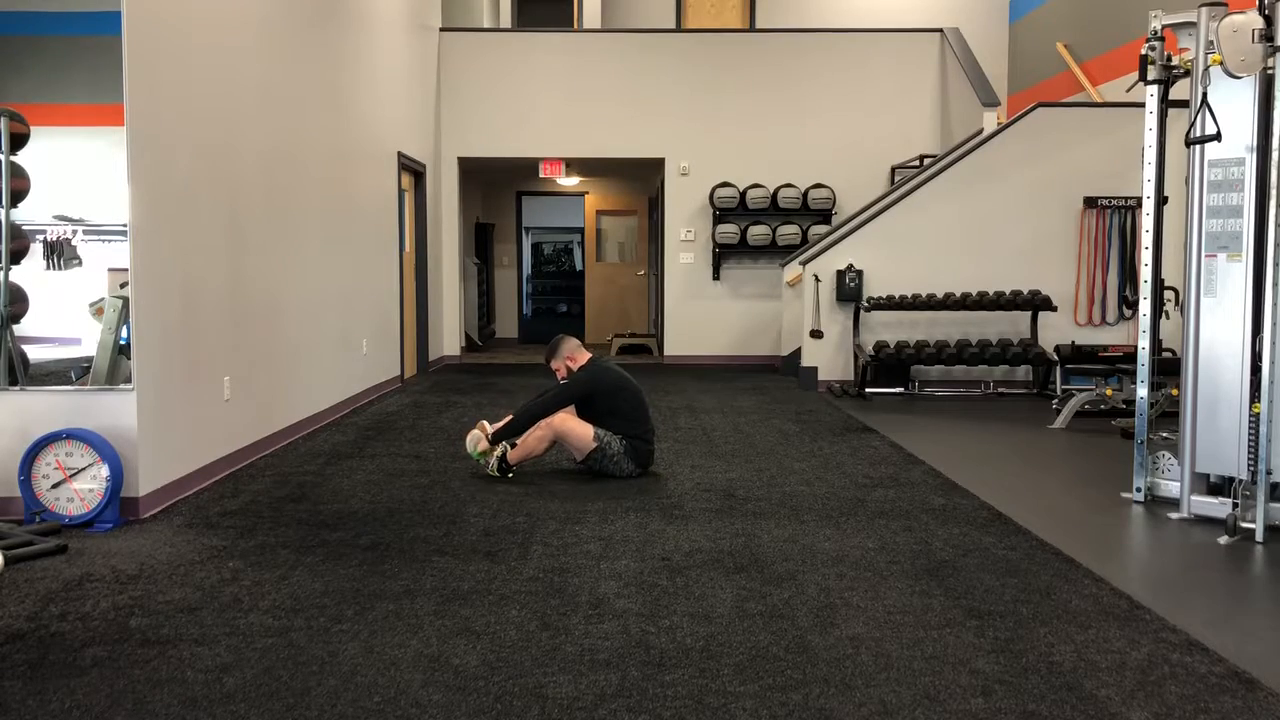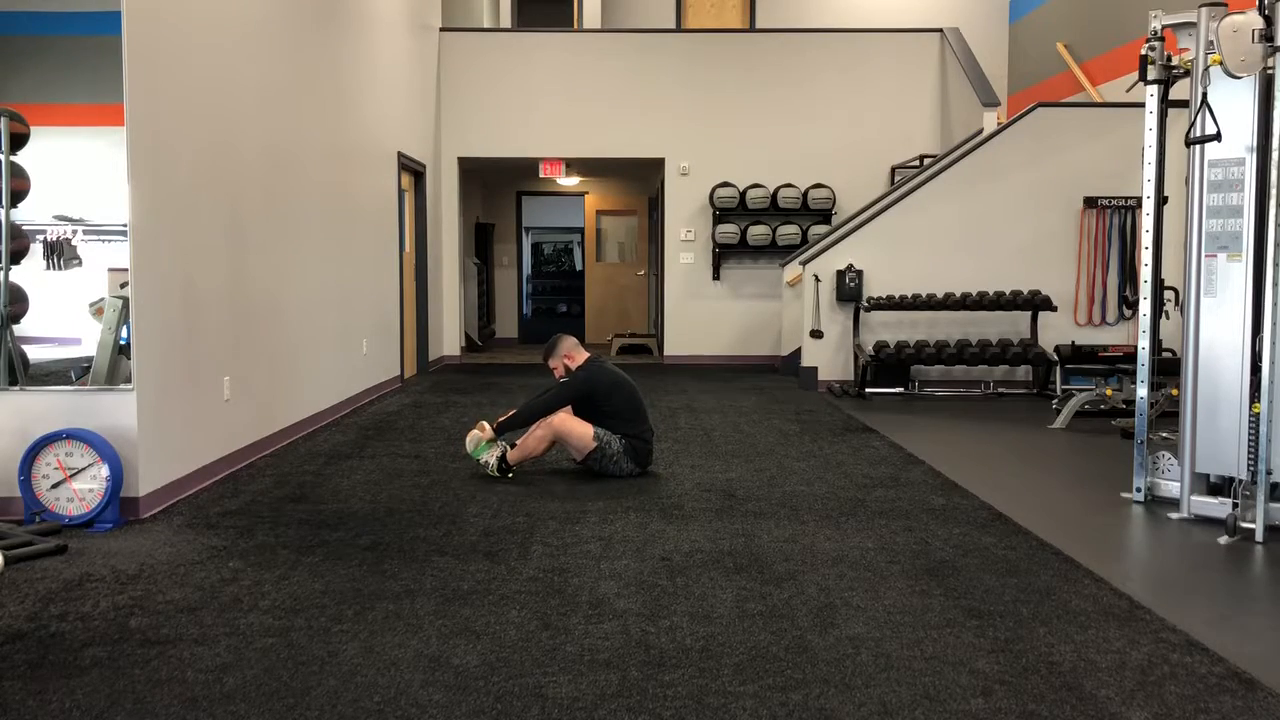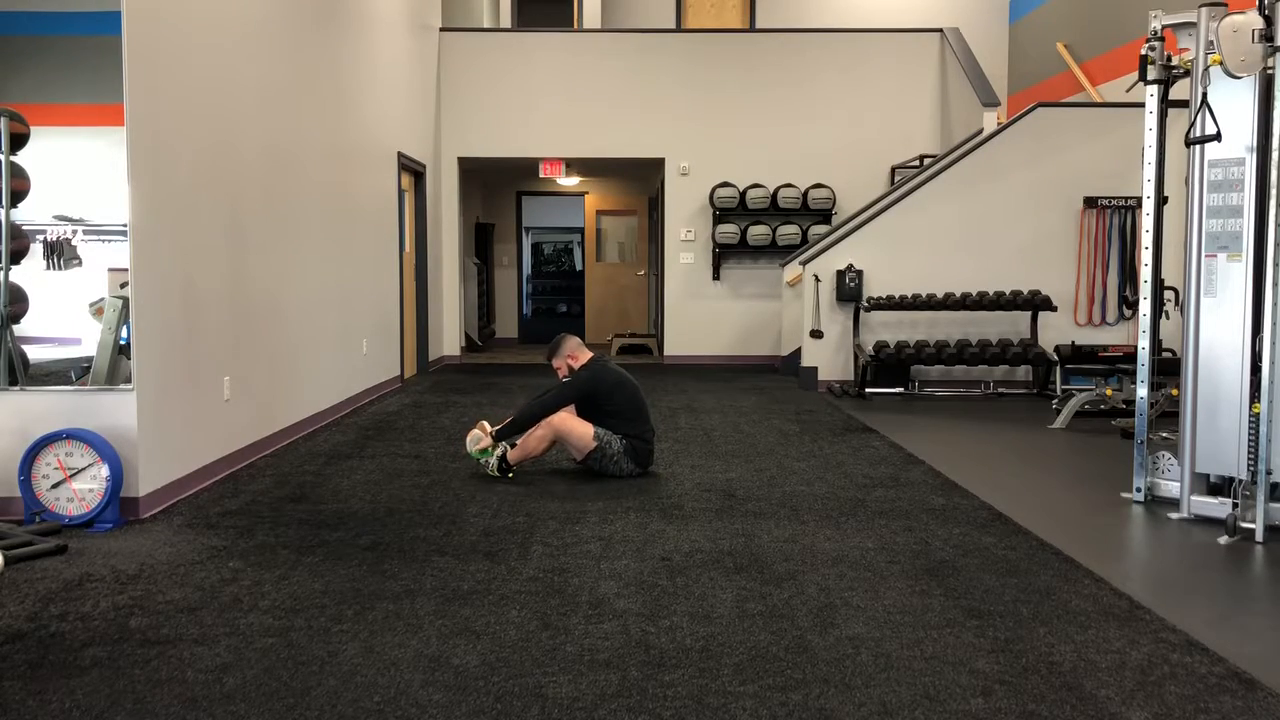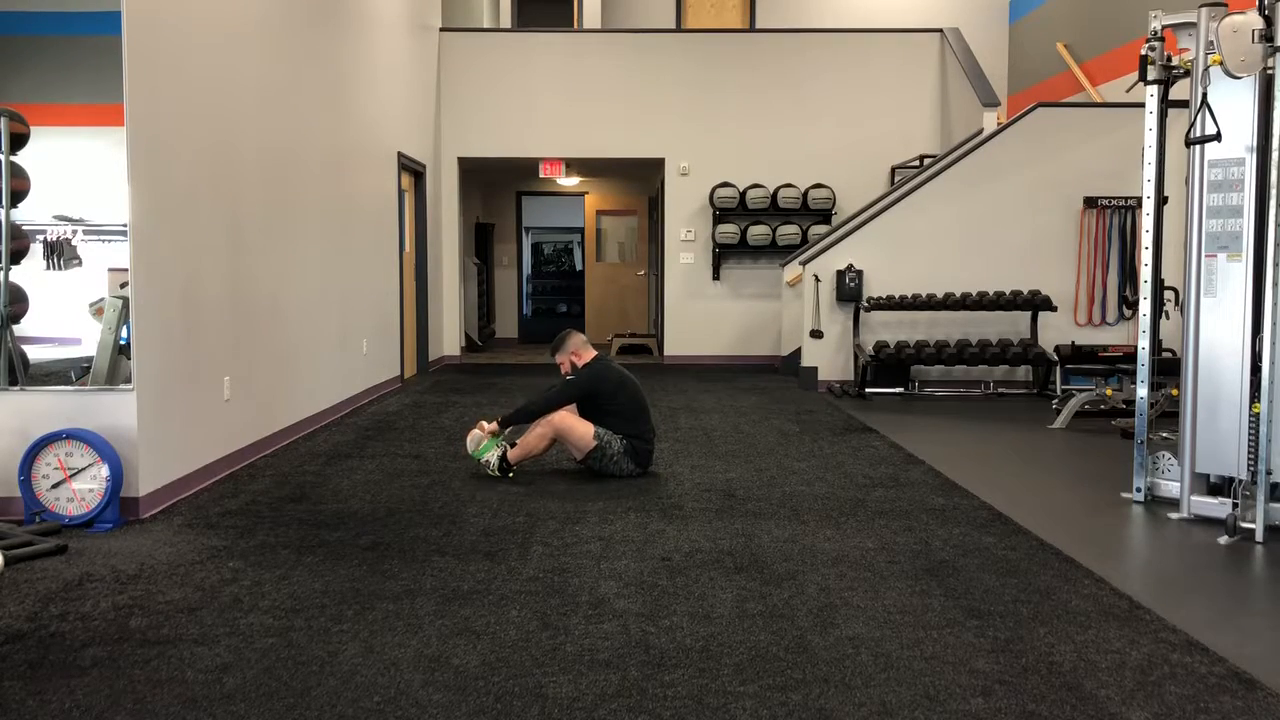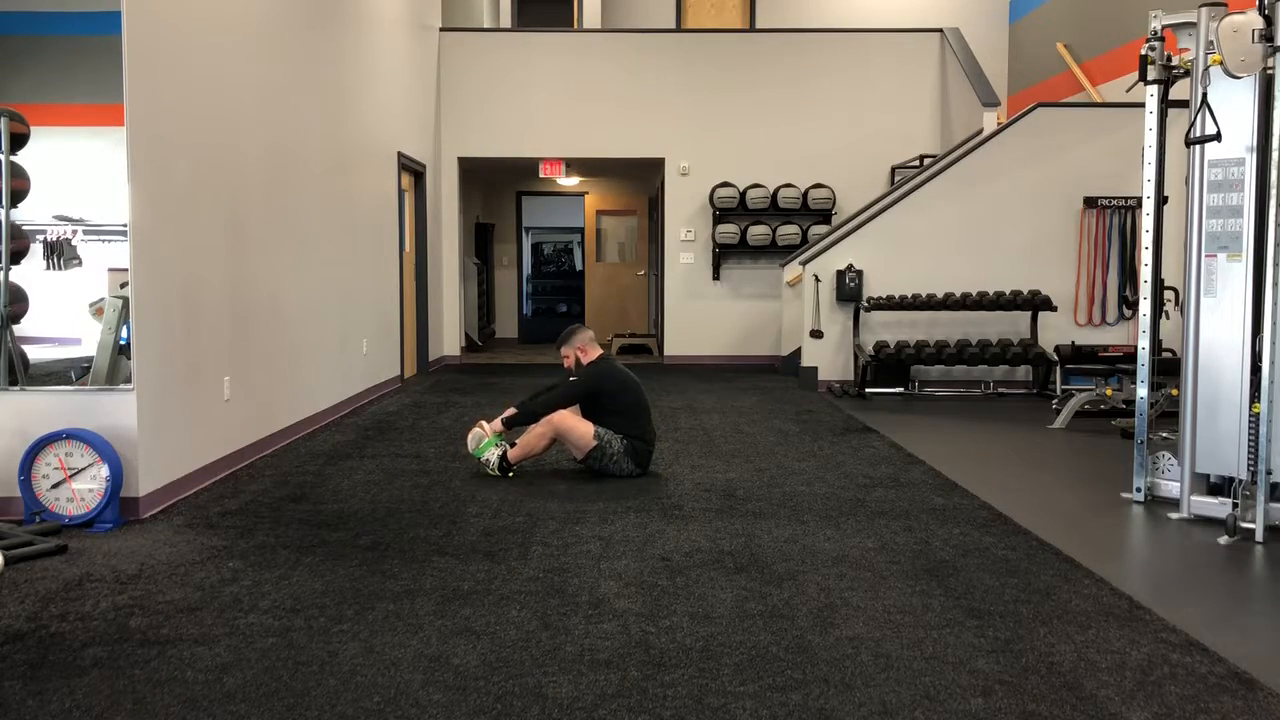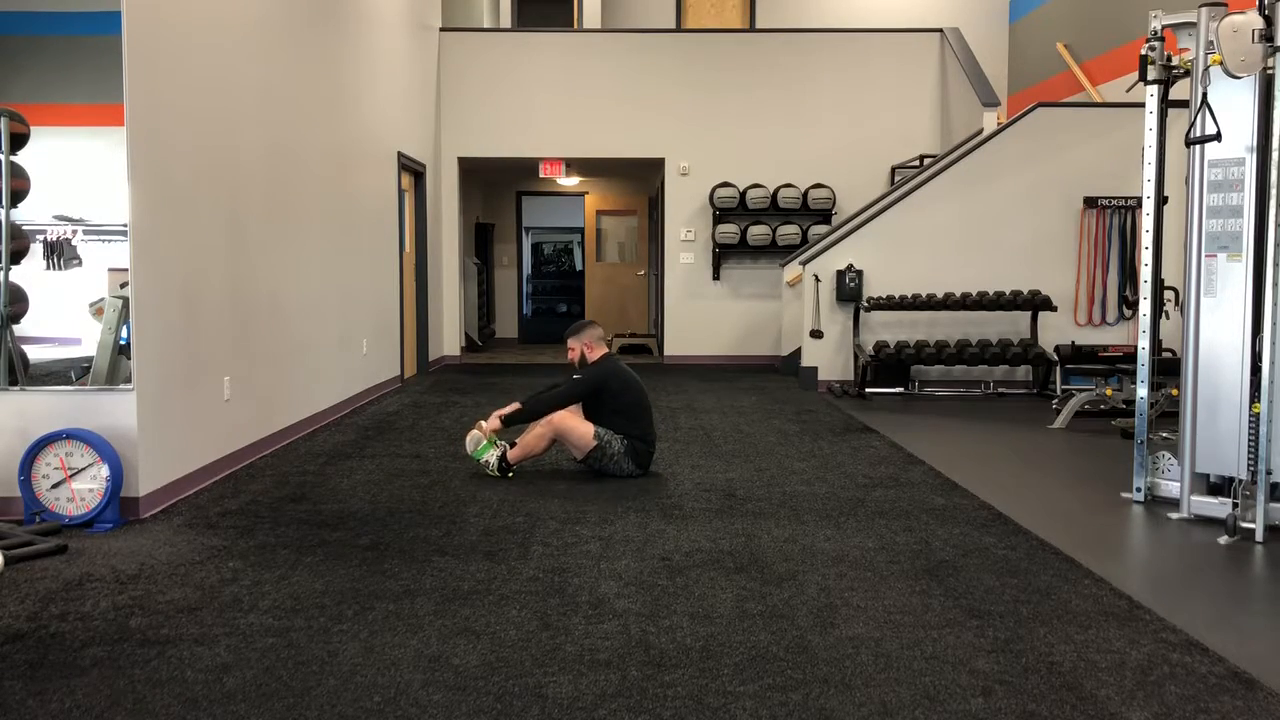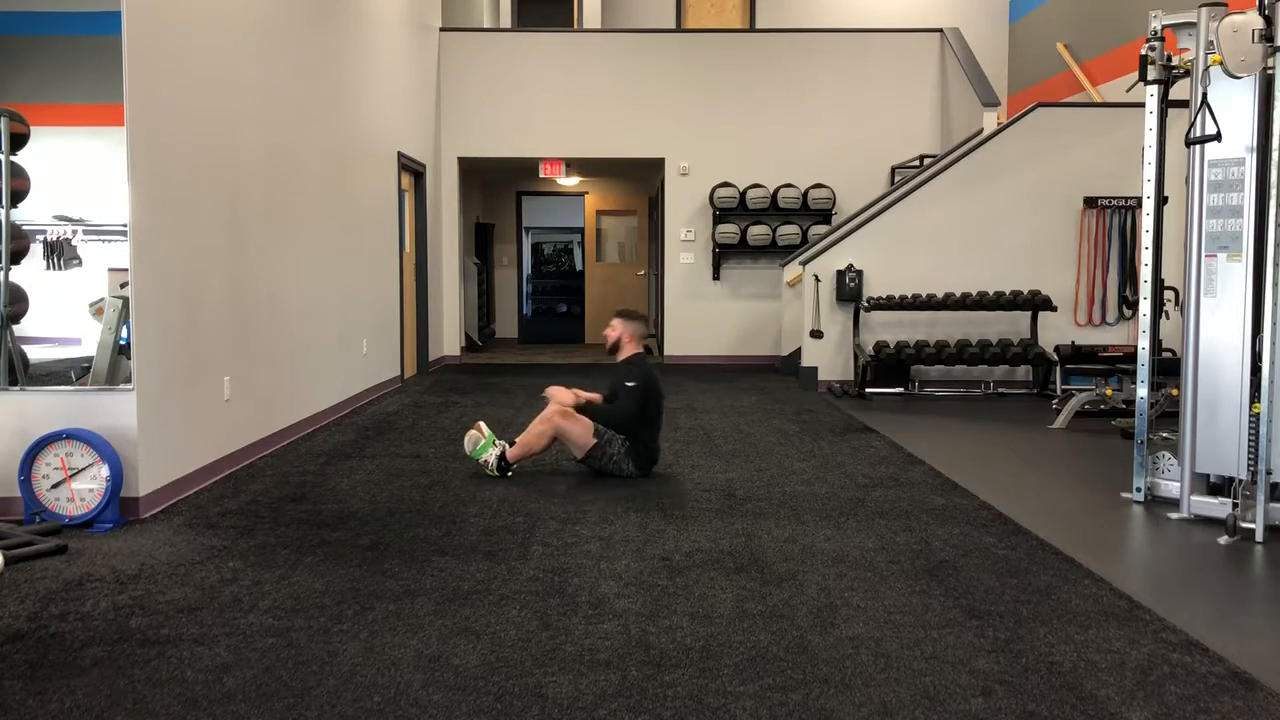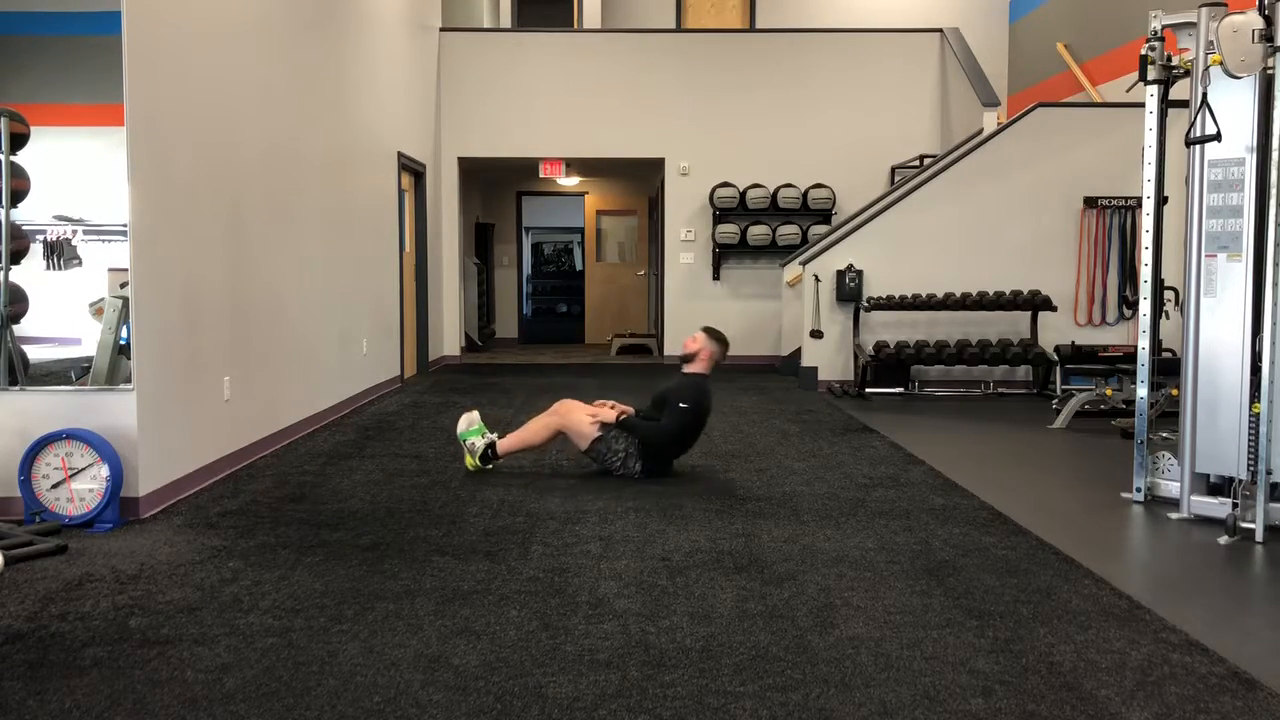
dt=0.4s
person 1, frame 1
left shoulder: (589, 378)
right shoulder: (596, 370)
left elbow: (540, 410)
right elbow: (547, 399)
left wrist: (493, 439)
right wrist: (512, 417)
left hip: (630, 457)
right hip: (624, 447)
left knee: (557, 422)
right knee: (559, 412)
left ankle: (502, 464)
right ankle: (510, 451)
person 1, frame 2
left shoulder: (587, 378)
right shoulder: (594, 369)
left elbow: (539, 408)
right elbow: (547, 400)
left wrist: (497, 429)
right wrist: (516, 413)
left hip: (629, 457)
right hip: (623, 447)
left knee: (557, 422)
right knee: (557, 411)
left ankle: (502, 464)
right ankle: (510, 451)
person 1, frame 3
left shoulder: (590, 378)
right shoulder: (597, 369)
left elbow: (541, 409)
right elbow: (547, 399)
left wrist: (496, 436)
right wrist: (513, 420)
left hip: (630, 457)
right hip: (625, 447)
left knee: (556, 422)
right knee: (558, 412)
left ankle: (502, 464)
right ankle: (510, 451)
person 1, frame 4
left shoulder: (592, 376)
right shoulder: (600, 369)
left elbow: (544, 404)
right elbow: (549, 401)
left wrist: (501, 423)
right wrist: (511, 420)
left hip: (629, 457)
right hip: (625, 447)
left knee: (557, 420)
right knee: (558, 411)
left ankle: (502, 463)
right ankle: (510, 451)
person 1, frame 5
left shoulder: (596, 374)
right shoulder: (602, 368)
left elbow: (548, 404)
right elbow: (553, 393)
left wrist: (506, 424)
right wrist: (513, 411)
left hip: (629, 457)
right hip: (624, 446)
left knee: (557, 420)
right knee: (557, 411)
left ankle: (502, 463)
right ankle: (509, 451)
person 1, frame 6
left shoulder: (601, 373)
right shoulder: (607, 367)
left elbow: (551, 402)
right elbow: (560, 391)
left wrist: (503, 421)
right wrist: (516, 407)
left hip: (630, 457)
right hip: (623, 446)
left knee: (556, 420)
right knee: (559, 411)
left ankle: (502, 463)
right ankle: (509, 450)
person 1, frame 7
left shoulder: (635, 372)
right shoulder: (634, 367)
left elbow: (620, 419)
left wrist: (579, 404)
right wrist: (596, 399)
left hip: (631, 460)
right hip: (623, 449)
left knee: (555, 417)
right knee: (559, 403)
left ankle: (502, 463)
right ankle: (507, 450)
person 1, frame 8
left shoulder: (692, 392)
right shoulder: (691, 385)
left elbow: (659, 436)
left wrist: (618, 418)
right wrist: (626, 411)
left hip: (638, 460)
right hip: (634, 448)
left knee: (561, 415)
right knee: (565, 407)
left ankle: (486, 453)
right ankle: (496, 442)
